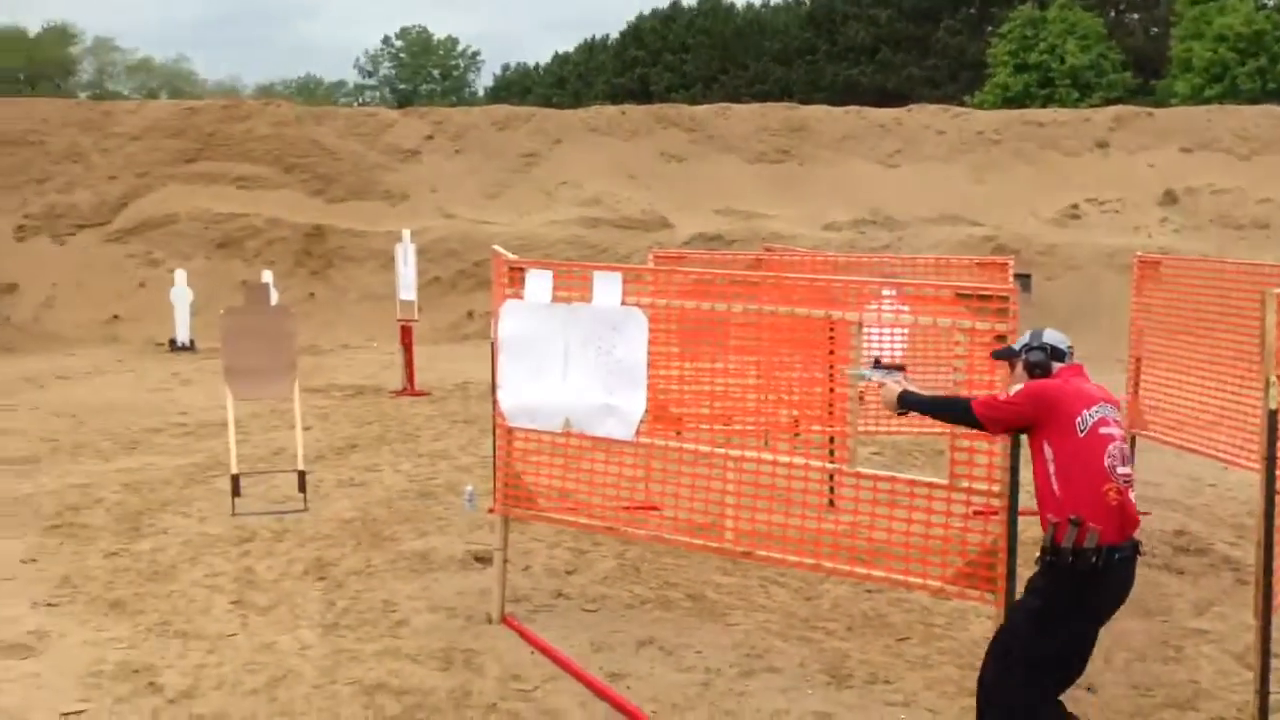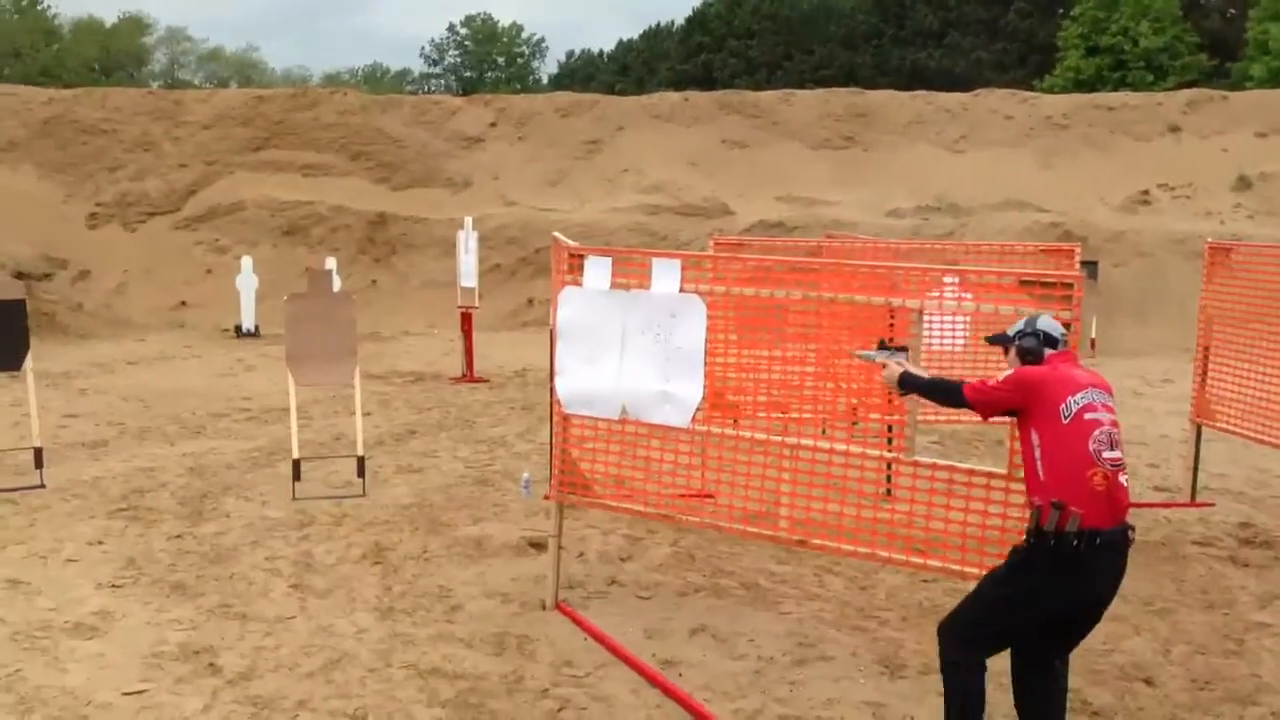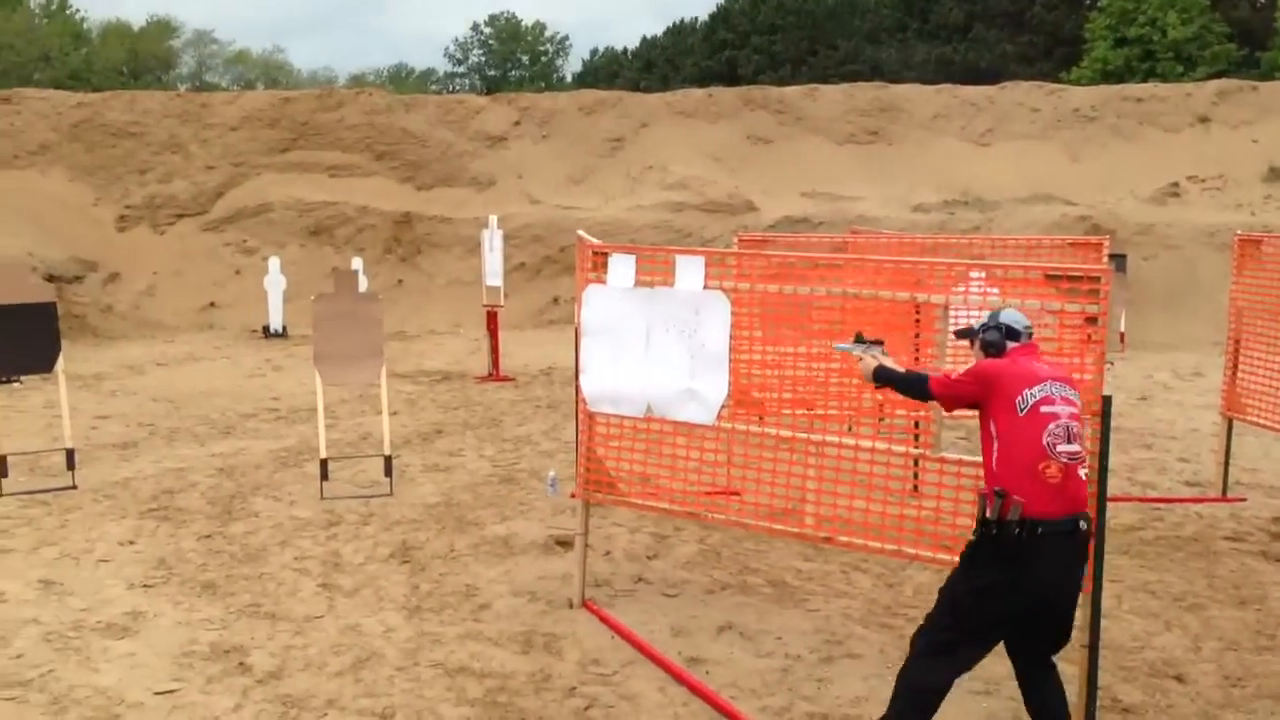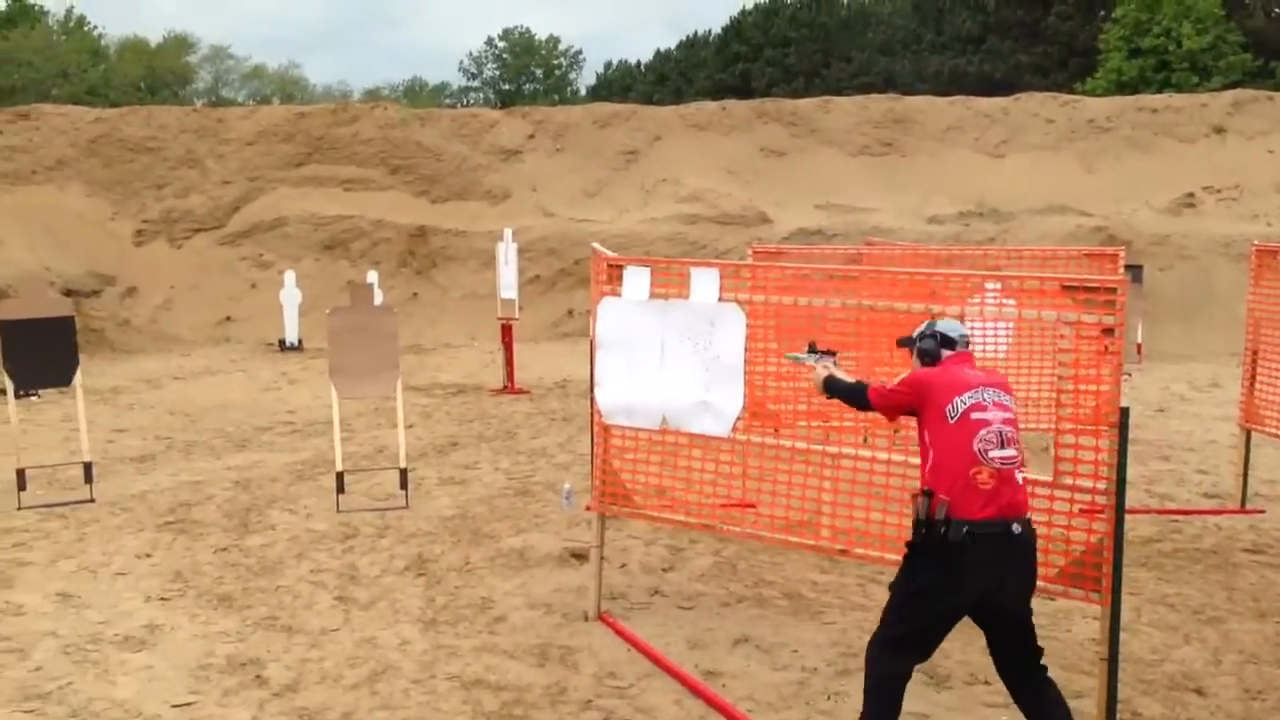
dt=0.3s
person 1, frame 1
left shoulder: (1046, 394)
right shoulder: (1099, 398)
left elbow: (968, 413)
right elbow: (989, 415)
left wrist: (905, 398)
right wrist: (917, 396)
left hip: (1078, 568)
right hip: (1113, 564)
right knee: (1005, 672)
person 1, frame 2
left shoulder: (1035, 380)
right shoulder: (1095, 384)
left elbow: (962, 396)
right elbow: (993, 399)
left wrist: (905, 379)
right wrist: (919, 377)
left hip: (1062, 551)
right hip: (1109, 552)
left knee: (959, 637)
right knee: (1040, 655)
person 1, frame 3
left shoulder: (994, 373)
right shoulder: (1060, 380)
left elbow: (925, 389)
left wrist: (878, 372)
right wrist: (894, 367)
left hip: (1015, 542)
right hip: (1070, 542)
left knee: (934, 650)
right knee: (1032, 653)
person 1, frame 4
left shoulder: (929, 381)
right shoulder: (998, 384)
left elbow: (867, 399)
left wrist: (828, 381)
right wrist: (846, 378)
left hip: (952, 544)
right hip: (1013, 543)
left knee: (889, 654)
right knee: (1021, 663)
